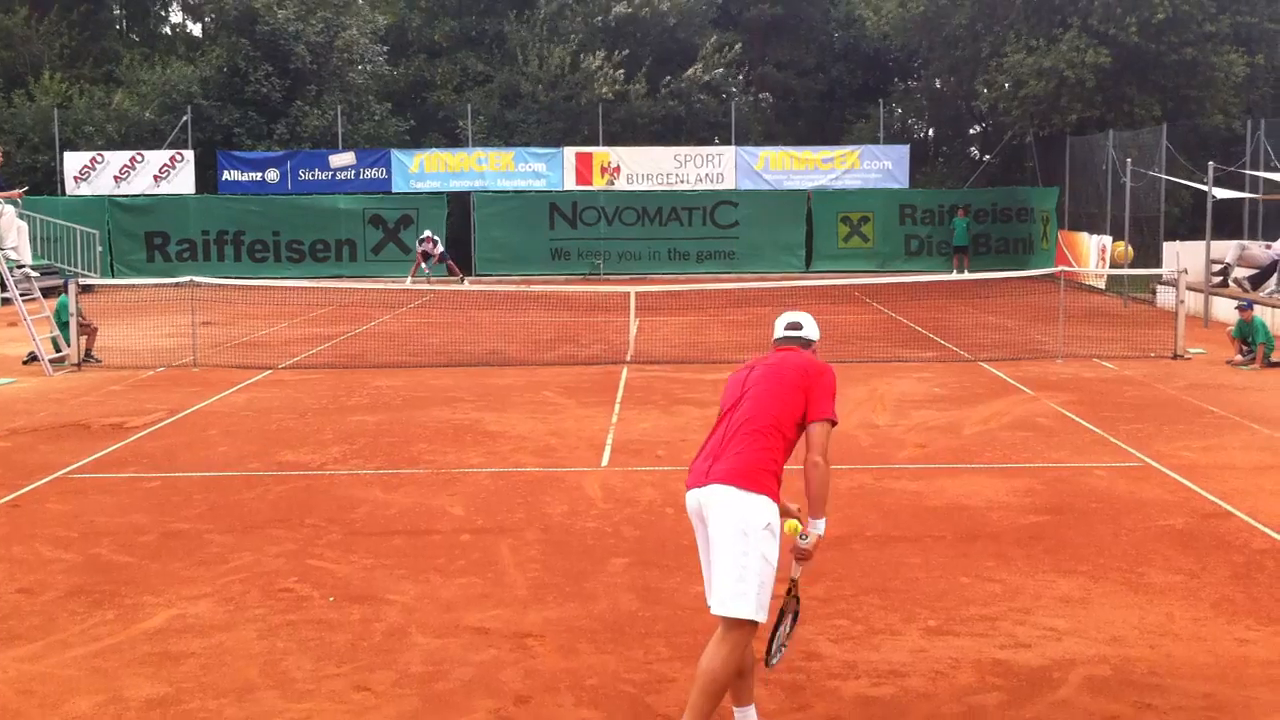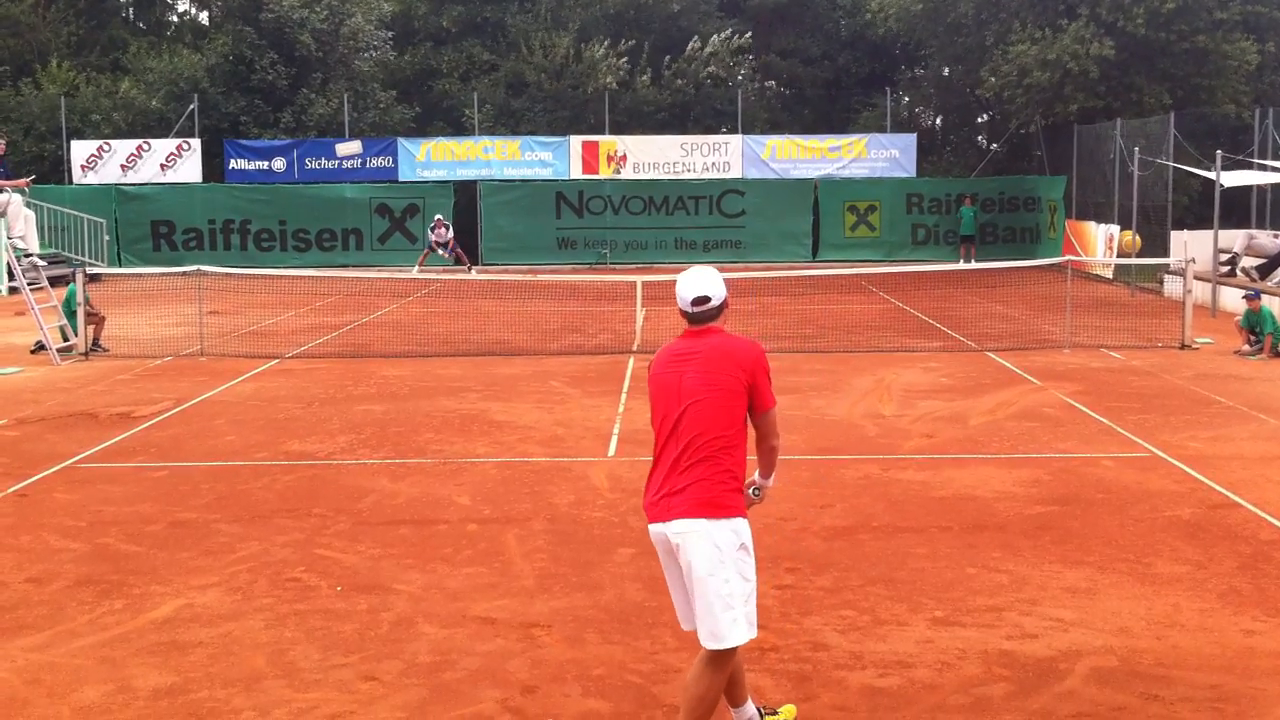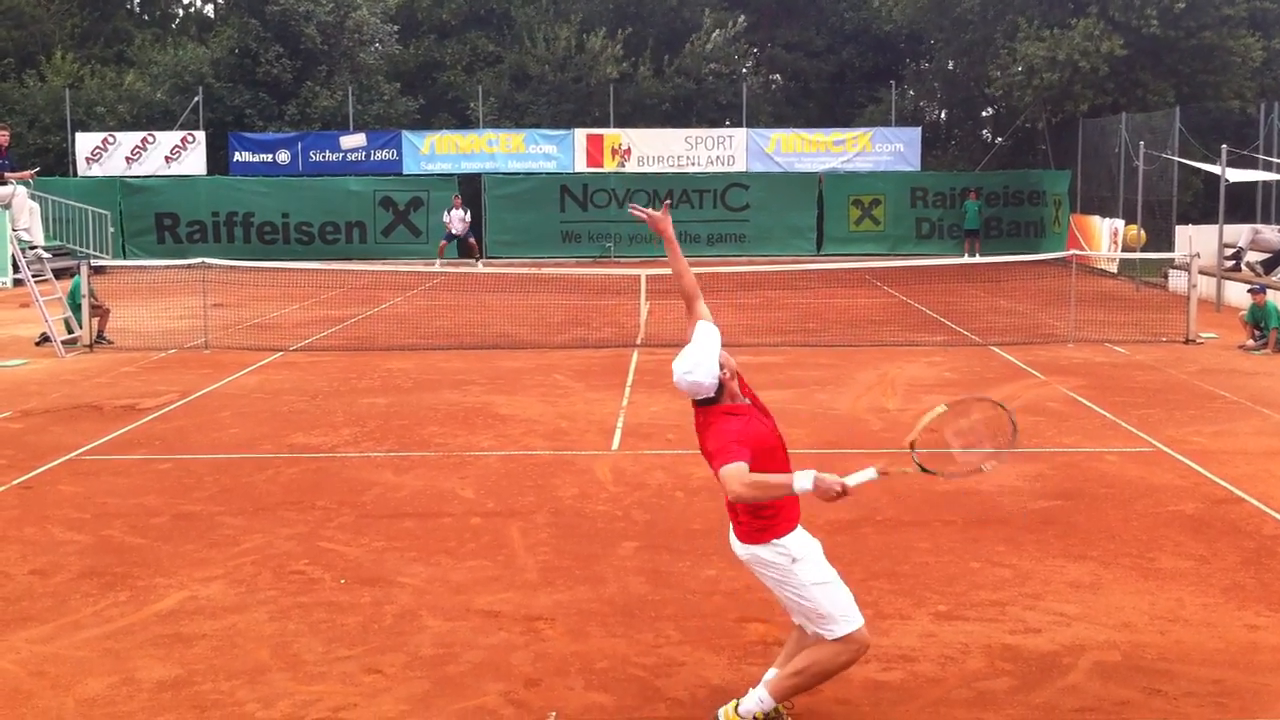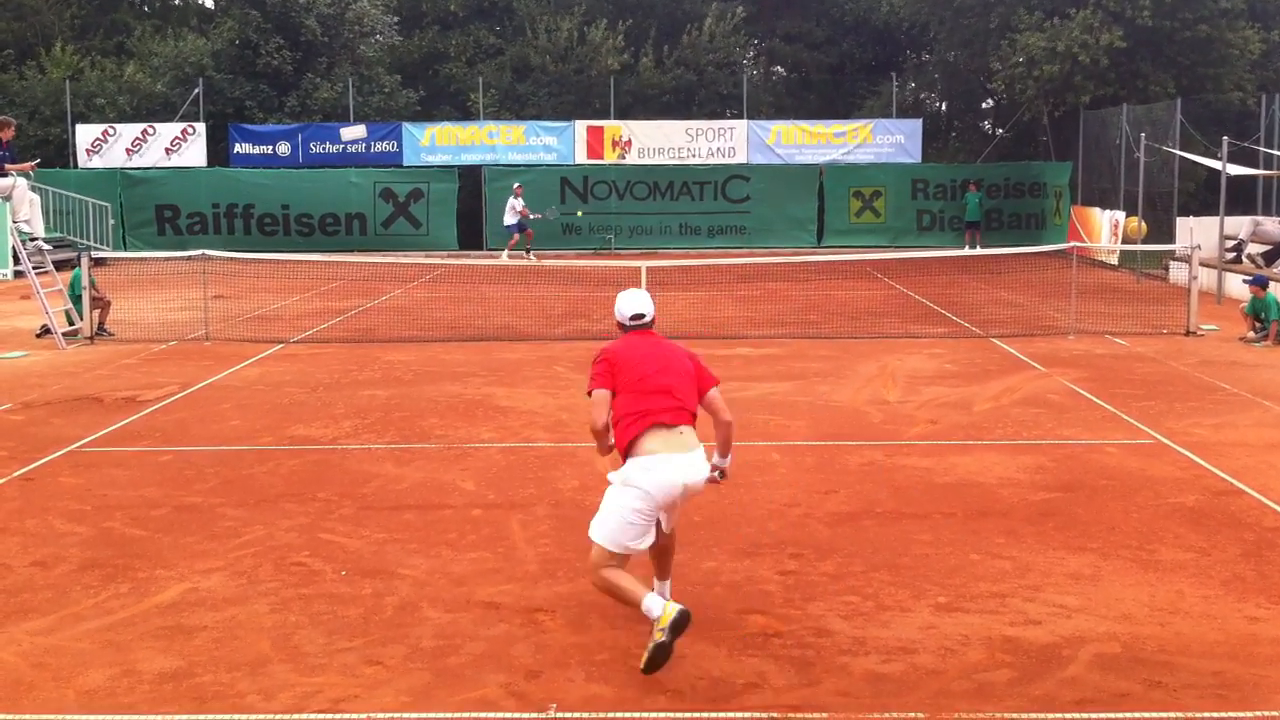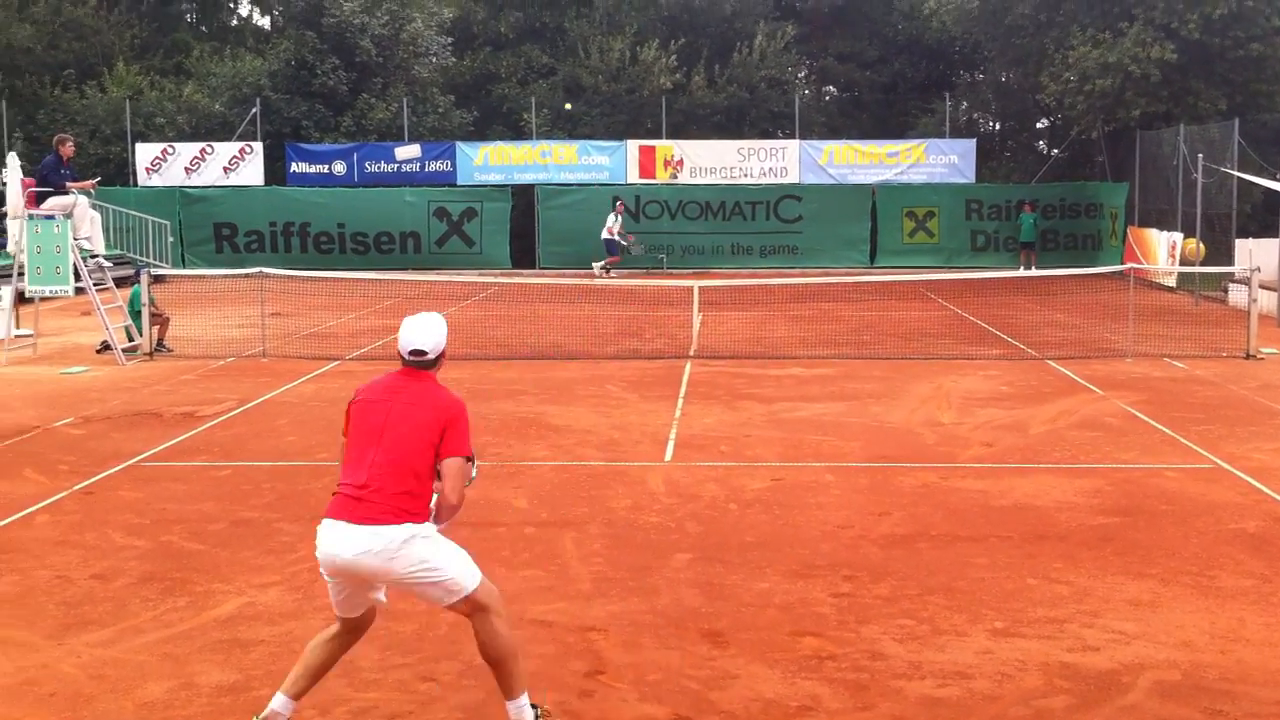
dt=1s
person 1, frame 1
left shoulder: (744, 372)
right shoulder: (818, 371)
right elbow: (815, 458)
left wrist: (780, 509)
right wrist: (816, 528)
left hip: (702, 487)
right hip: (743, 495)
left knee: (738, 617)
right knee: (736, 624)
person 1, frame 2
left shoulder: (660, 361)
right shoulder: (746, 353)
right elbow: (769, 440)
right wrist: (763, 481)
left hip: (662, 514)
right hip: (710, 517)
left knee: (721, 631)
right knee: (722, 642)
person 1, frame 3
left shoulder: (705, 382)
right shoulder: (730, 429)
left elbow: (696, 300)
right elbow: (737, 488)
left wrist: (668, 238)
right wrist: (805, 482)
left hip: (770, 534)
right hip: (773, 542)
left knee: (817, 623)
right knee: (848, 642)
person 1, frame 4
left shoulder: (608, 356)
right shoulder: (687, 357)
left elbow: (599, 423)
right elbow: (725, 419)
left wrist: (602, 445)
right wrist: (720, 461)
left hip: (646, 468)
right hip: (689, 460)
left knee: (602, 570)
right knee: (661, 515)
left ankle: (662, 612)
right ankle: (663, 599)
person 1, frame 5
left shoulder: (364, 393)
right shoulder: (450, 407)
right elbow: (452, 497)
right wrist: (437, 519)
left hip: (335, 535)
right hip: (395, 537)
left knee: (351, 622)
right knee: (487, 607)
